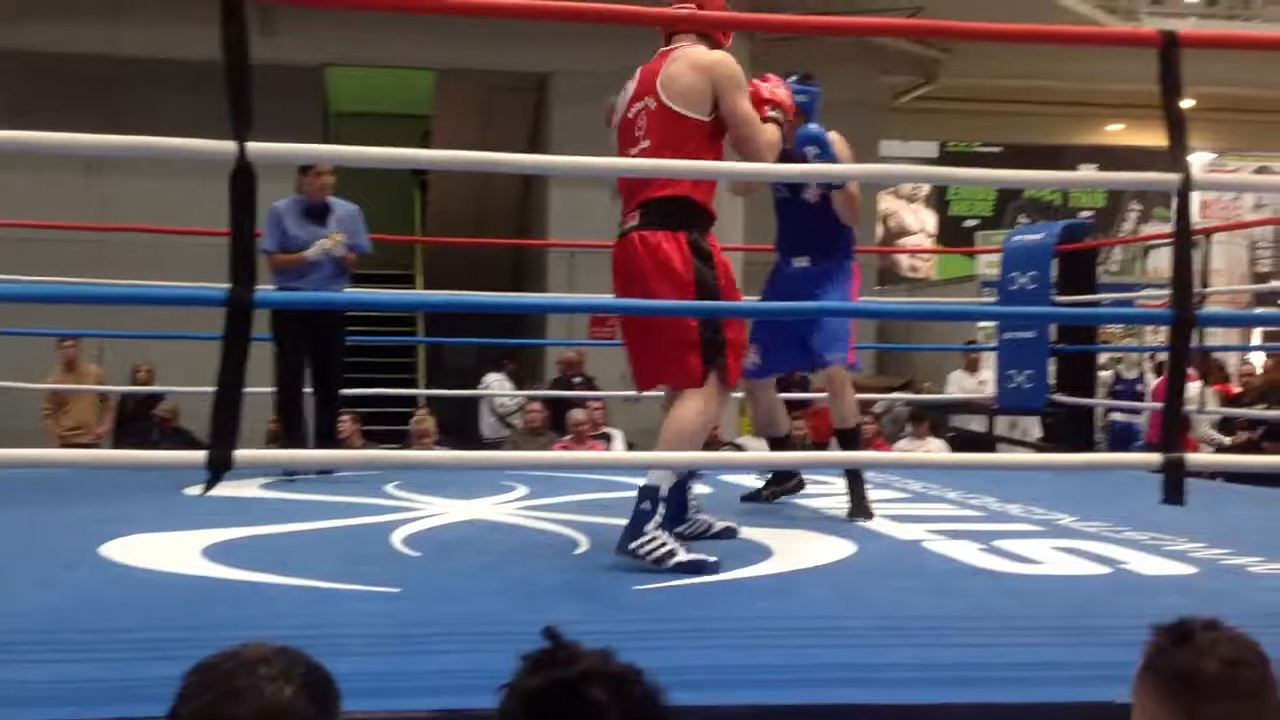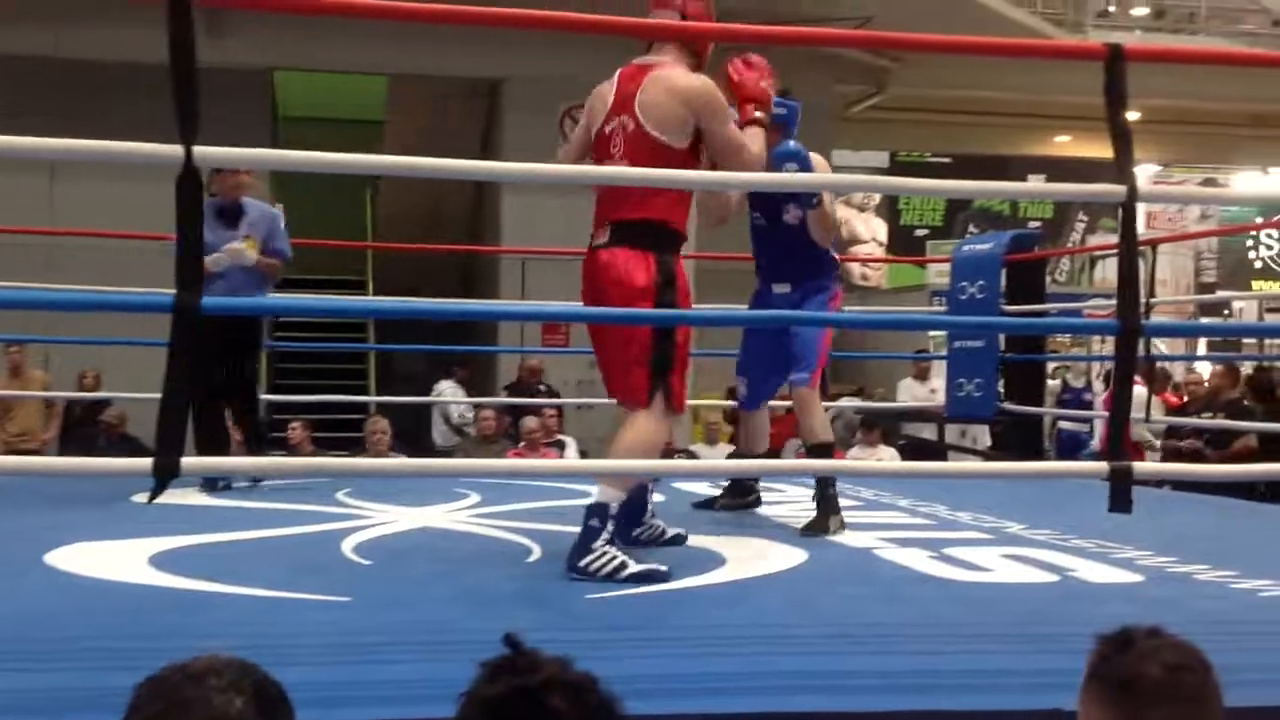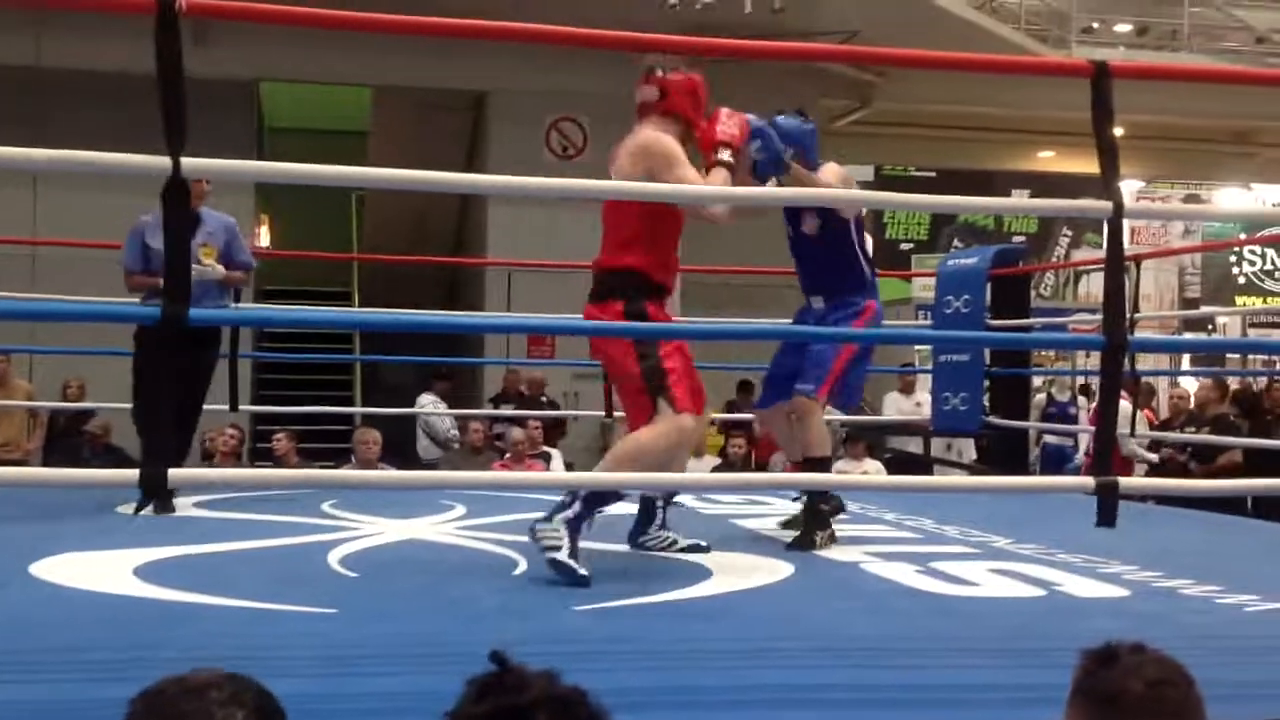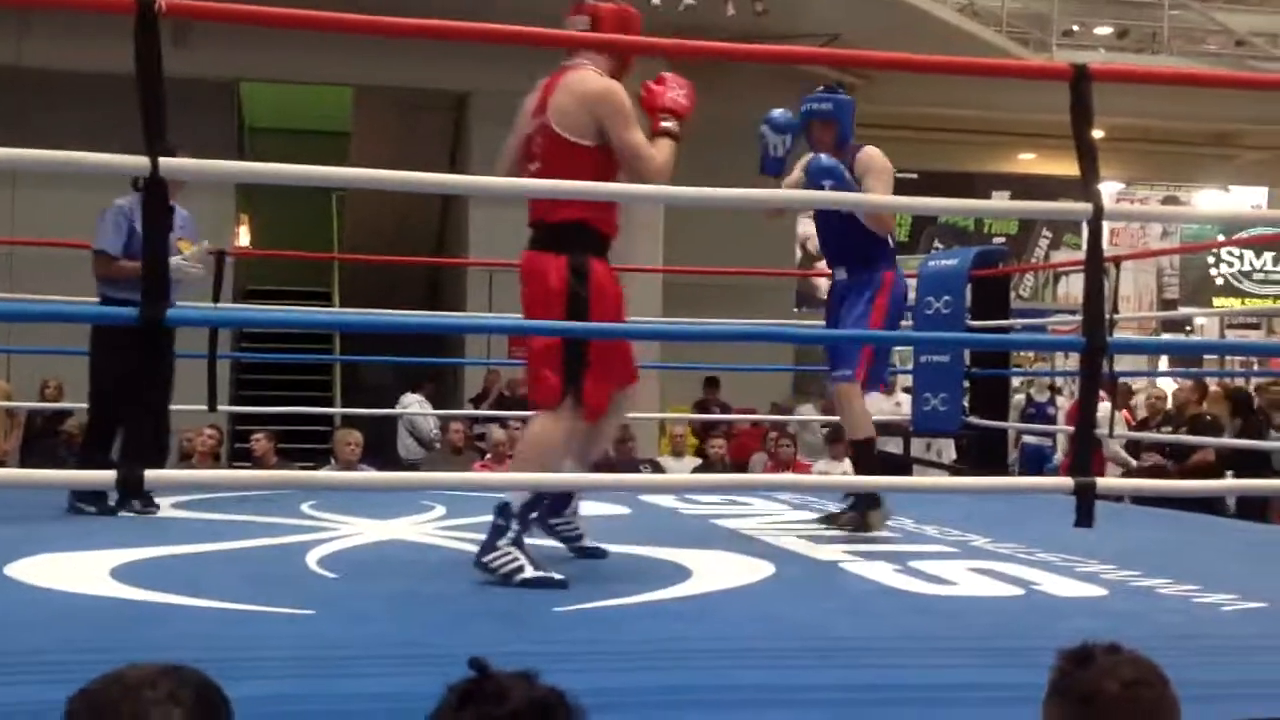
dt=0.4s
person 1, frame 1
left shoulder: (636, 83)
right shoulder: (714, 64)
right elbow: (760, 156)
right wrist: (775, 109)
left hip: (635, 240)
right hip: (677, 239)
left knee: (690, 379)
right knee: (707, 380)
left ankle: (676, 508)
right ankle: (647, 521)
person 1, frame 2
left shoulder: (606, 91)
right shoulder: (693, 88)
left elbow: (564, 169)
right elbow: (748, 169)
right wrist: (756, 106)
left hip: (604, 256)
right hip: (647, 262)
left knee: (647, 397)
right knee: (654, 405)
left ankle: (633, 515)
right ankle: (596, 539)
person 1, frame 3
left shoulder: (639, 149)
right shoulder: (653, 145)
right elbow: (714, 207)
right wrist: (727, 151)
left hip: (636, 306)
right hip: (627, 308)
left knee: (673, 420)
right knee: (677, 424)
left ankle: (652, 522)
right ankle: (565, 516)
person 1, frame 4
left shoulder: (543, 92)
right shoulder: (601, 89)
left elbow: (506, 177)
right elbow: (654, 178)
right wrist: (669, 120)
left hip: (554, 255)
right hip: (573, 262)
left knee: (614, 393)
right knee: (567, 405)
left ankle: (556, 505)
right ankle: (502, 537)
person 2, frame 1
left shoulder: (831, 144)
left elbow: (852, 216)
right elbow: (740, 189)
left hip: (832, 271)
right hip: (788, 271)
left knee: (835, 370)
right knee: (756, 375)
left ankle: (856, 484)
right ankle: (786, 472)
person 2, frame 2
left shoulder: (811, 163)
left elbow: (827, 238)
left wrist: (810, 194)
left hip: (814, 292)
right hip: (770, 294)
left knee: (803, 388)
right knee: (751, 399)
left ankle: (828, 503)
right ankle: (744, 486)
person 2, frame 3
left shoulder: (830, 174)
right shoulder: (780, 183)
left elbow: (820, 192)
left wrist: (781, 162)
right wrist: (759, 166)
left hip: (853, 308)
right hip: (816, 309)
left knee: (806, 401)
right knee: (770, 409)
left ankle: (820, 518)
right ankle: (821, 497)
person 2, frame 4
left shoulder: (868, 158)
right shoulder: (811, 163)
left elbow: (885, 224)
left wrist: (848, 192)
right wrist: (772, 160)
left hip: (874, 283)
right hip: (843, 285)
left knee: (846, 384)
right knee: (846, 390)
left ankle: (867, 497)
right ankle: (867, 495)
person 3, frame 1
left shoulder: (349, 212)
right shoulder: (280, 211)
left elbow: (354, 263)
right elbow: (274, 262)
left wrist: (340, 253)
right wrist: (310, 254)
left hip: (330, 305)
right hip: (291, 305)
left knee: (328, 380)
right knee: (290, 378)
left ankle: (326, 450)
right ankle: (291, 448)
person 3, frame 2
left shoulder: (266, 215)
left elbow: (277, 269)
left wrist: (251, 259)
right wrist: (210, 264)
left hip: (246, 315)
right hip: (204, 314)
left knee: (240, 391)
right knee: (207, 393)
left ankle: (256, 453)
person 3, frame 3
left shoulder: (224, 225)
right shoulder: (146, 226)
left elbow: (243, 278)
right elbow: (132, 281)
left wrist: (218, 273)
right wrist: (165, 282)
left hip: (203, 328)
right hip: (158, 326)
left knee: (185, 407)
right knee: (151, 406)
left ankle: (161, 486)
right ankle: (159, 483)
person 3, frame 4
left shoulder: (181, 217)
right shoulder: (124, 210)
left elbow: (185, 267)
right elbow: (104, 267)
left wrist: (190, 263)
left knee: (153, 405)
right knee: (110, 404)
left ankle: (136, 489)
right ankle: (86, 490)
